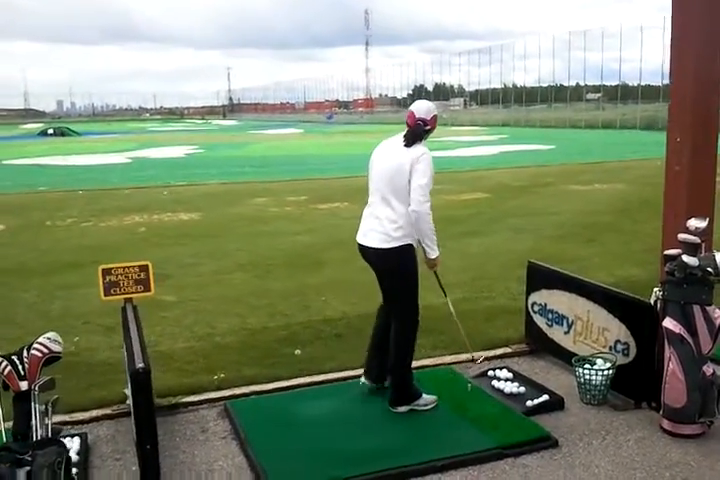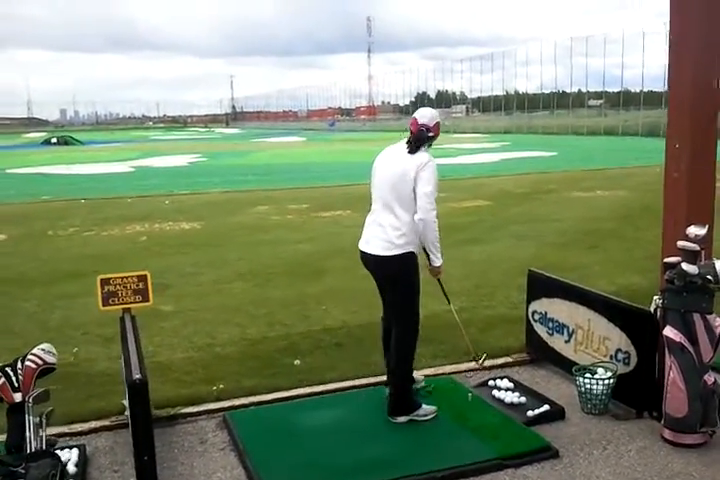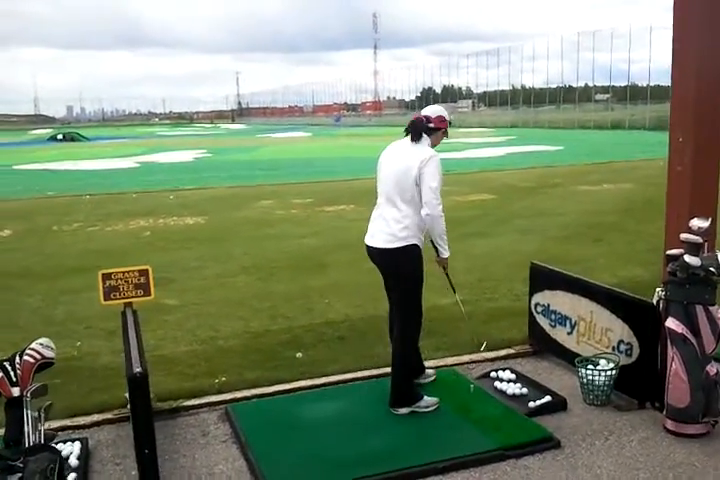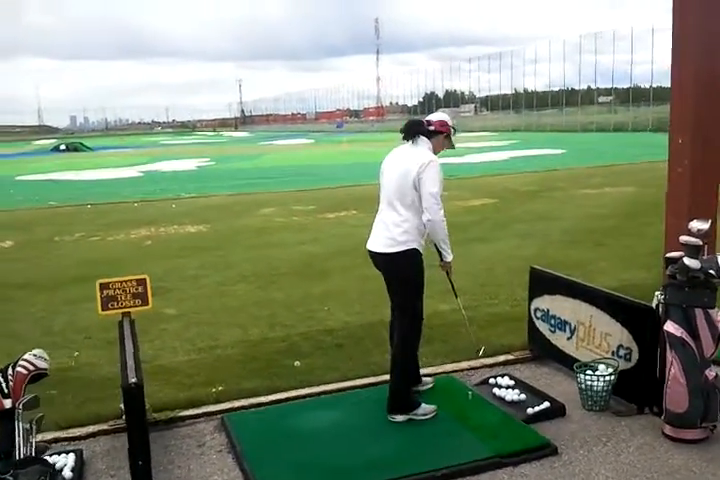
dt=0.1s
person 1, frame 1
left shoulder: (383, 147)
right shoulder: (419, 155)
right elbow: (419, 209)
right wrist: (432, 250)
left hip: (367, 239)
right hip: (394, 245)
left knee: (390, 306)
right knee: (405, 317)
left ankle: (376, 371)
right ankle: (402, 395)
person 1, frame 2
left shoulder: (386, 154)
right shoulder: (424, 163)
right elbow: (425, 216)
right wrist: (435, 258)
left hip: (370, 247)
right hip: (396, 252)
left knee: (392, 314)
right knee: (405, 325)
left ankle: (399, 379)
right ankle: (402, 405)
person 1, frame 3
left shoulder: (392, 149)
right shoulder: (428, 158)
right elbow: (432, 210)
right wrist: (443, 250)
left hip: (376, 240)
right hip: (401, 245)
left knee: (399, 309)
right knee: (408, 316)
left ankle: (412, 370)
right ankle: (403, 397)
person 1, frame 4
left shoulder: (395, 154)
right shoulder: (427, 162)
right elbow: (433, 215)
right wrist: (446, 254)
left hip: (379, 245)
right hip: (401, 249)
left knee: (401, 315)
right knee: (409, 322)
left ankle: (409, 377)
right ankle: (400, 404)
